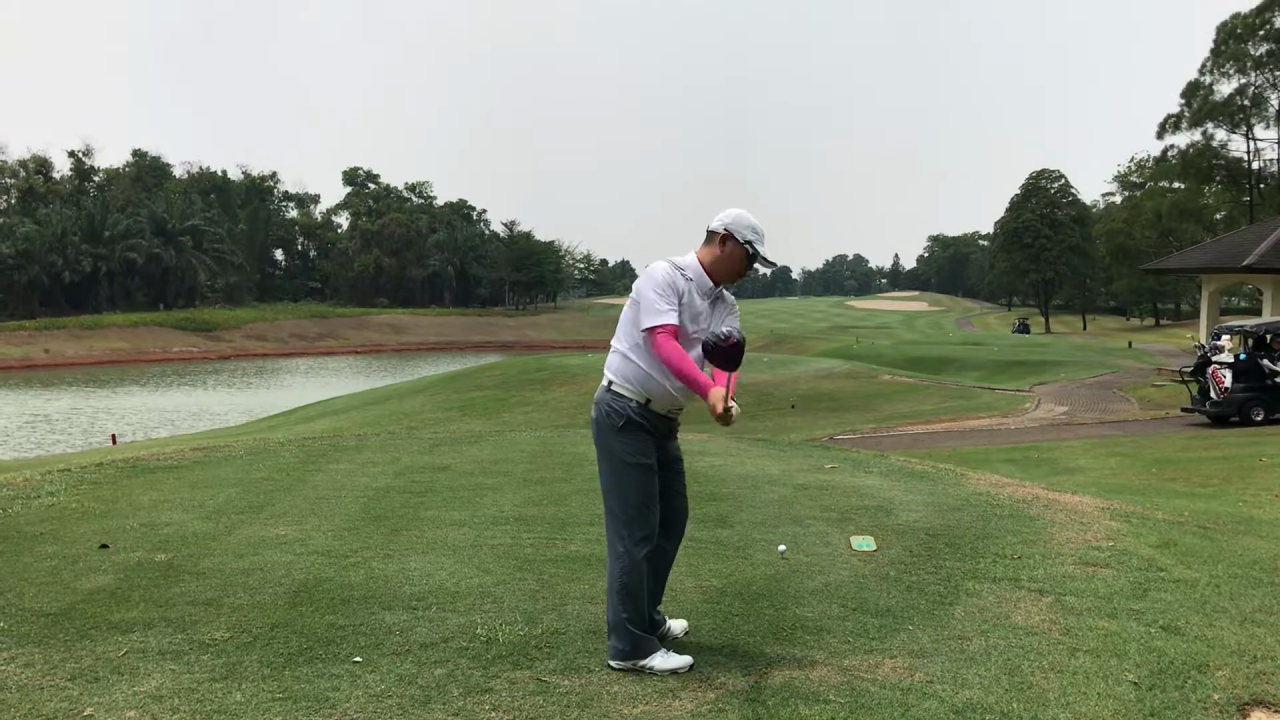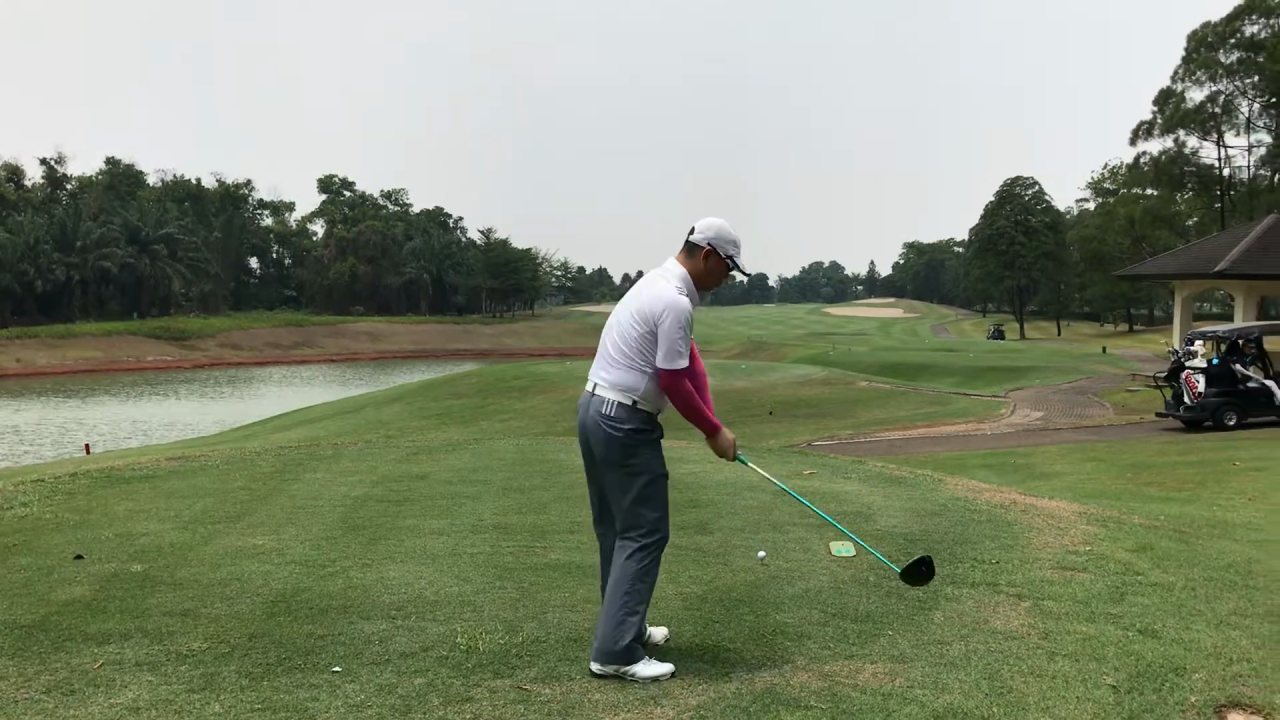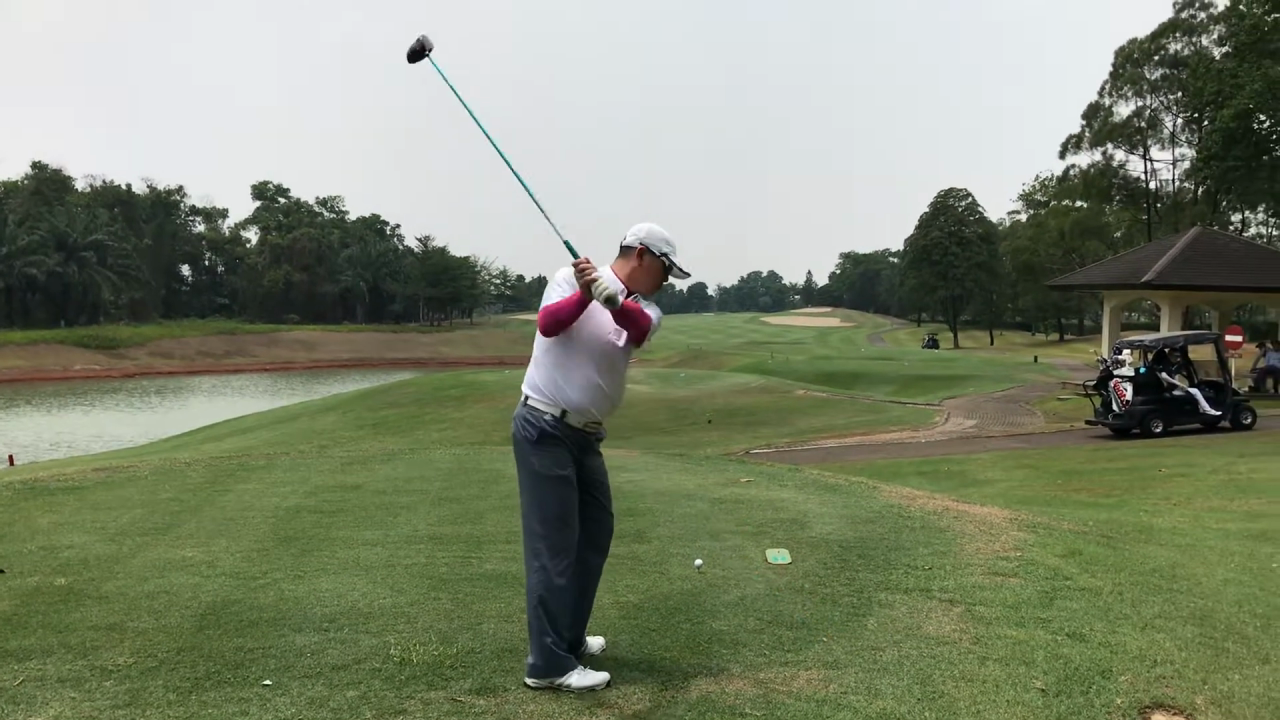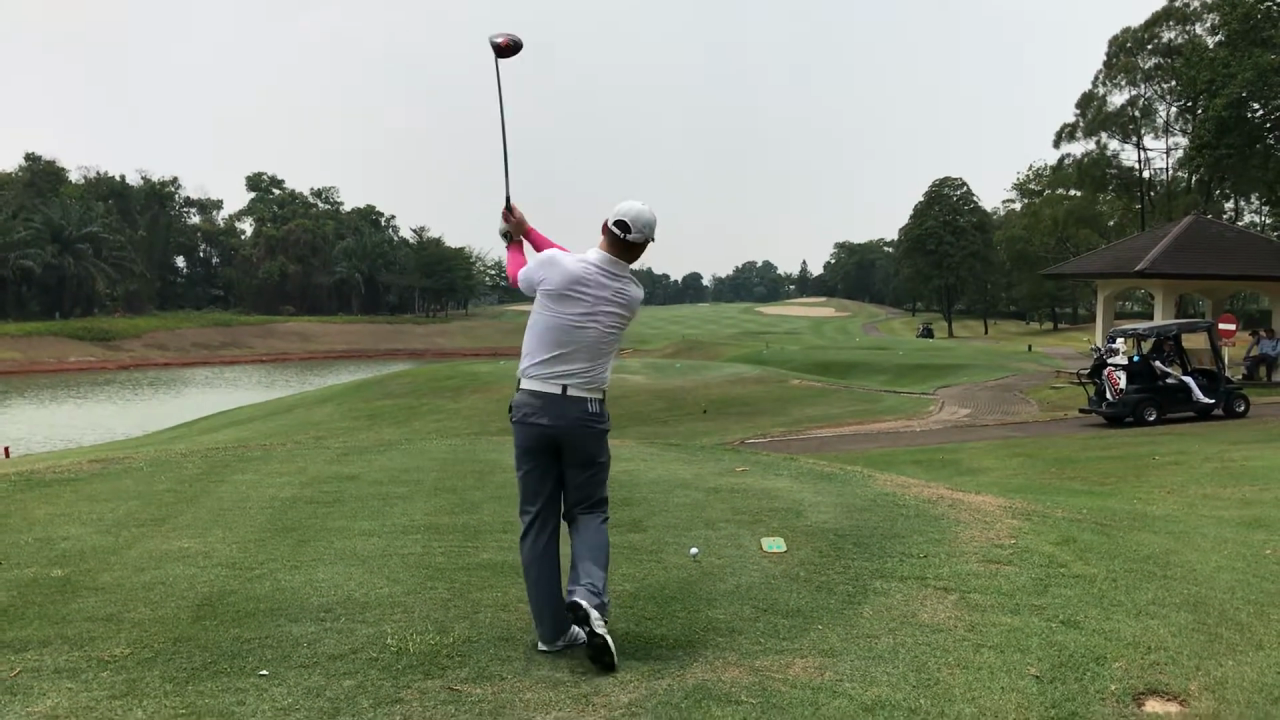
dt=1s
person 1, frame 1
left shoulder: (726, 304)
right shoulder: (664, 273)
right elbow: (665, 346)
left wrist: (724, 392)
right wrist: (705, 390)
left hip: (661, 420)
right hip: (624, 415)
left knee: (670, 520)
right knee: (634, 529)
left ankle: (644, 618)
right ankle: (630, 645)
person 1, frame 2
left shoulder: (659, 282)
right shoulder: (676, 304)
left elbow: (692, 362)
right elbow: (672, 385)
left wrist: (710, 419)
right wrist: (715, 432)
left hip: (594, 410)
right hip: (625, 422)
left knee: (616, 529)
right knee: (643, 535)
left ankle: (622, 626)
right ankle: (614, 651)
person 1, frame 3
left shoulder: (648, 312)
right shoulder: (571, 282)
left elbow: (635, 325)
right elbow: (547, 324)
left wrist: (608, 290)
right wrist: (586, 294)
left hip: (586, 437)
right hip: (544, 430)
left knee: (594, 537)
right knee: (554, 546)
left ankle: (566, 639)
right ankle: (548, 663)
person 1, frame 4
left shoulder: (554, 267)
right shoulder: (632, 295)
left elbow: (516, 274)
left wrist: (512, 235)
right wrist: (525, 230)
left hip: (533, 407)
right hip: (586, 412)
left knee: (539, 520)
right knee: (589, 513)
left ankle: (552, 628)
right ankle: (588, 596)
